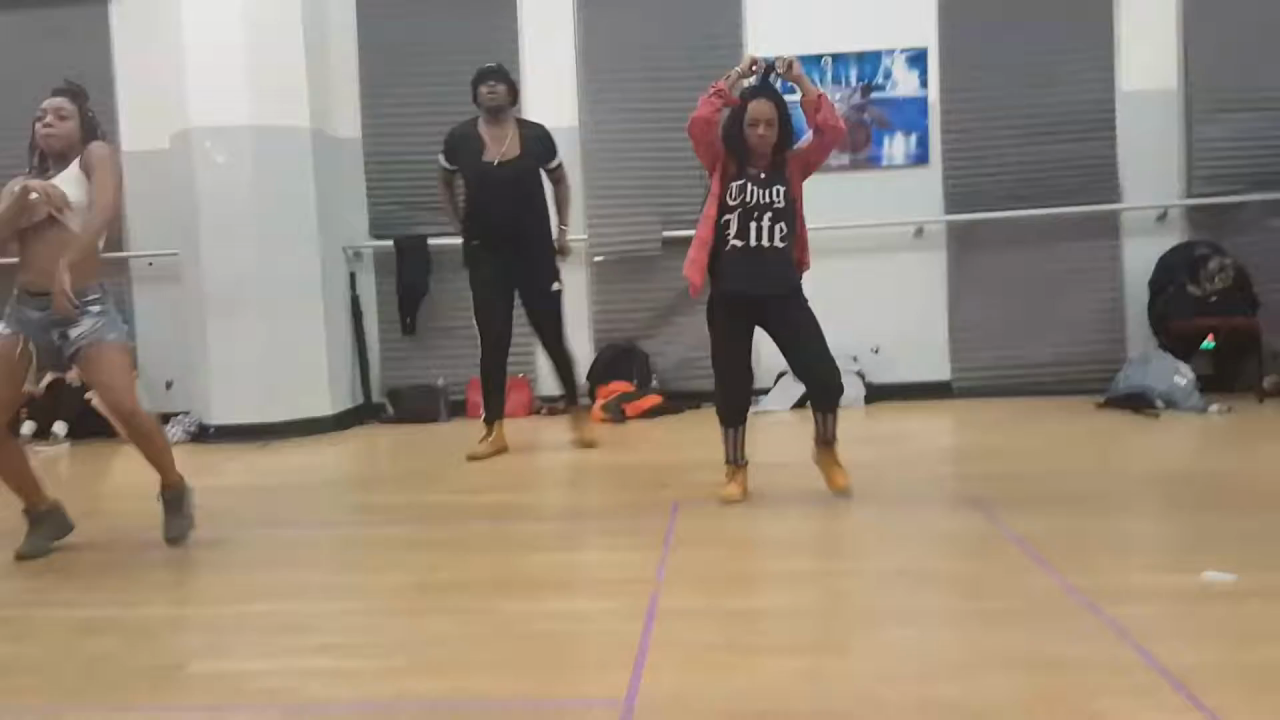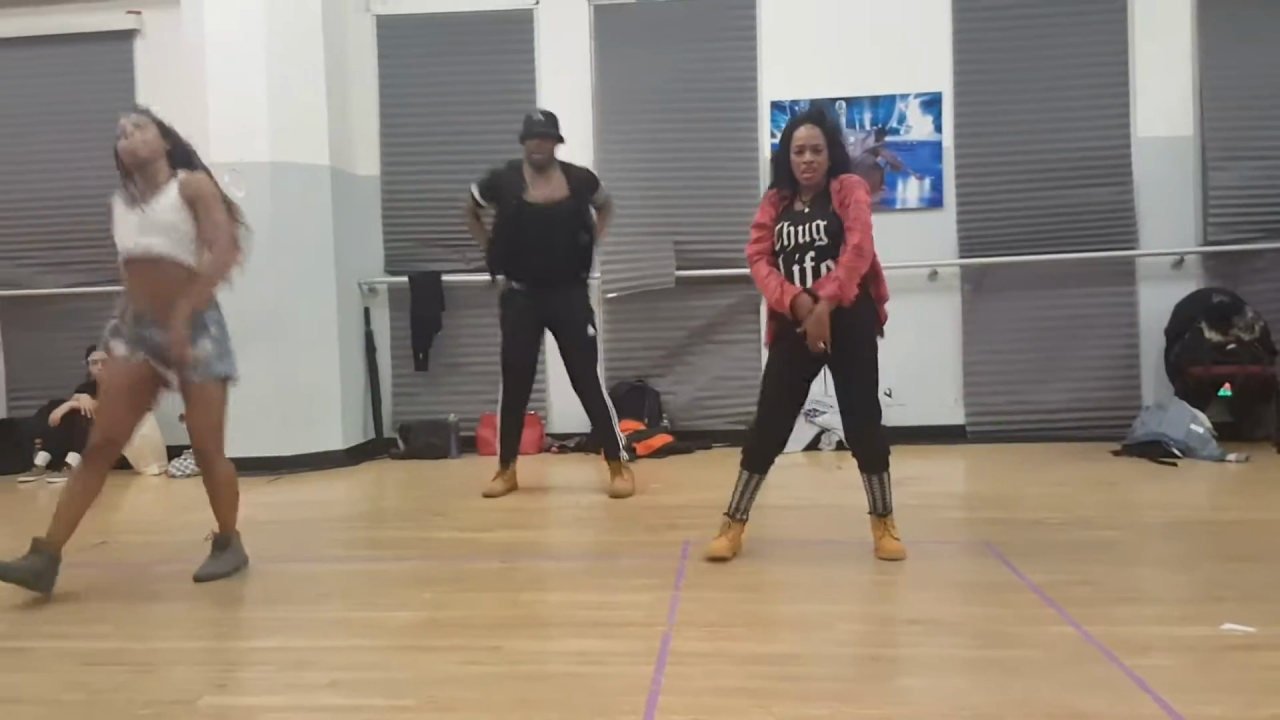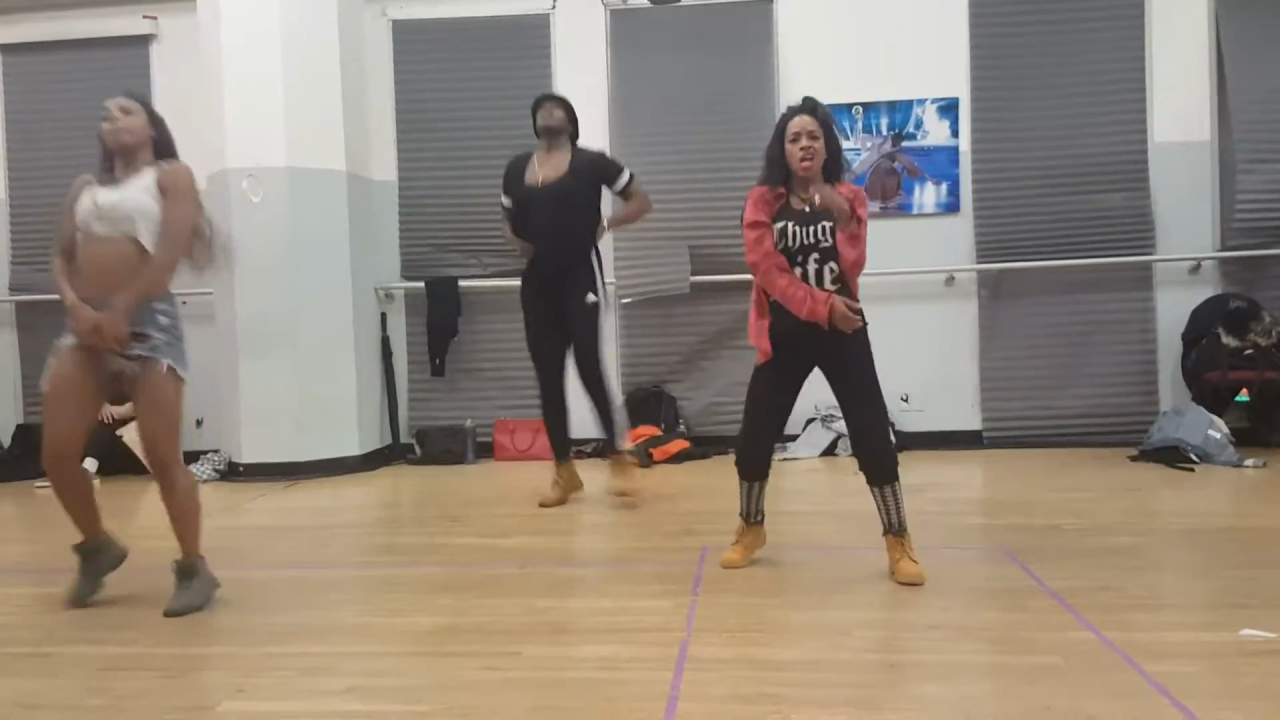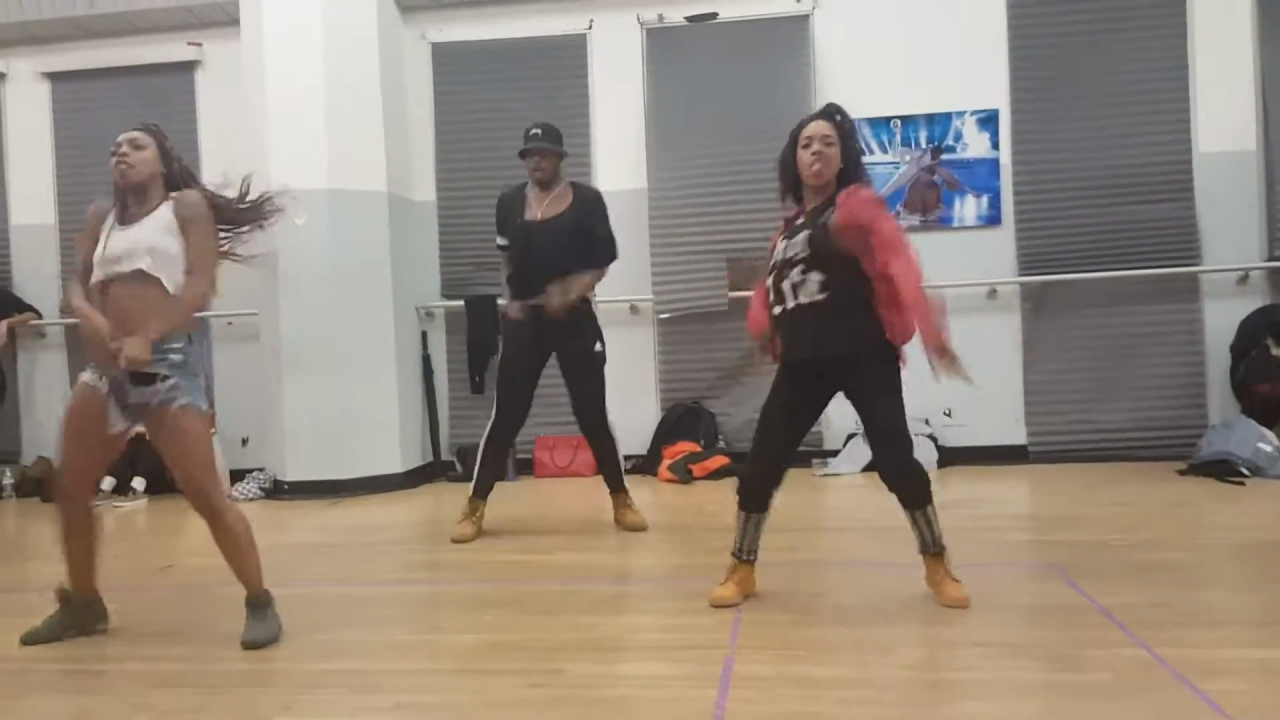
dt=1s
person 1, frame 1
left shoulder: (97, 155)
left elbow: (104, 210)
left wrist: (65, 266)
left hip: (83, 305)
left knee: (125, 408)
left ankle: (174, 490)
right ankle: (46, 514)
person 1, frame 2
left shoulder: (193, 184)
right shoulder: (121, 202)
left elbow: (221, 254)
left wrist: (181, 316)
right wrist: (131, 316)
left hip: (195, 328)
right hip: (135, 333)
left knee: (207, 449)
right knee: (101, 445)
left ankle: (228, 544)
right ankle: (45, 555)
person 1, frame 3
left shoulder: (170, 175)
right shoulder: (86, 187)
left elbow: (172, 248)
right elbow: (62, 256)
left wrist: (117, 306)
right wrist: (76, 307)
left hip: (147, 321)
right hip: (86, 327)
left knee: (164, 458)
right knee: (56, 454)
left ankle: (193, 571)
right ankle: (97, 547)
person 1, frame 4
left shoulder: (187, 206)
right shoulder: (100, 218)
left elbow: (200, 285)
right elbow: (78, 287)
left wrist: (149, 338)
right wrist: (90, 322)
left hip: (168, 363)
right hip: (103, 363)
left knee: (205, 495)
right knee: (73, 491)
left ankle: (259, 603)
right ankle: (82, 604)
person 2, frame 1
left shoulder: (792, 166)
right shoulder: (722, 165)
left elbow: (832, 131)
right elbow: (700, 122)
left wrist: (800, 82)
right wrist: (734, 78)
left hip: (782, 291)
right hip: (729, 294)
left knee: (824, 375)
right knee: (731, 386)
left ankle: (826, 451)
right ankle: (735, 469)
person 2, frame 2
left shoulder: (849, 189)
right shoulder: (775, 202)
left elbow: (857, 247)
right elbow: (759, 261)
left wrist: (826, 302)
right wrist: (793, 299)
left hip: (848, 322)
right hip: (792, 327)
left knee: (864, 425)
right knee: (769, 426)
left ankle: (883, 522)
right ankle: (733, 525)
person 2, frame 3
left shoulder: (849, 197)
right shoulder: (763, 200)
left elbow: (854, 264)
right elbow: (765, 267)
left wrist: (842, 217)
right wrist: (819, 305)
left hip: (843, 332)
right hip: (787, 333)
left knee: (873, 434)
right knee: (756, 435)
left ankle: (898, 545)
right ankle: (749, 531)
person 2, frame 4
left shoulder: (856, 205)
right shoulder: (789, 216)
left elbow: (899, 263)
right elbow: (773, 281)
left wrist: (930, 328)
right wrist: (762, 313)
left hip: (864, 355)
right hip: (803, 364)
left knee: (897, 465)
right knee: (760, 466)
left ankle: (937, 564)
right ankle: (742, 569)
person 3, frame 1
left shoulder: (535, 135)
right shoulder: (460, 138)
left elbow: (560, 180)
right elbow: (446, 182)
left wrist: (563, 230)
right wrist: (461, 226)
left hip: (534, 250)
right hip: (487, 253)
left knee: (552, 334)
right knee: (493, 342)
left ankle: (578, 414)
right ankle: (494, 429)
person 3, frame 2
left shoulder: (579, 178)
right shoulder: (503, 179)
left elbow: (604, 209)
right elbow: (471, 212)
left wrist: (591, 245)
right wrist: (491, 251)
left hip: (570, 295)
right hip: (521, 297)
left knee: (587, 381)
right knee: (515, 384)
left ankle: (619, 465)
right ankle: (506, 470)
person 3, frame 3
left shoulder: (592, 162)
right shoulder: (517, 168)
left elbow: (641, 202)
right elbow: (509, 222)
left wrist: (602, 226)
right wrist: (519, 244)
left hip: (580, 271)
right hip: (539, 276)
left knee: (589, 367)
right knee: (548, 378)
left ankle: (619, 461)
right ankle: (564, 472)
person 3, frame 4
left shoulder: (587, 200)
right shoulder: (510, 201)
left elbow: (603, 261)
left wrist: (572, 290)
right wrist: (510, 300)
left hip: (575, 319)
right hip: (526, 321)
left knee: (592, 416)
right knee: (507, 415)
left ankle: (621, 500)
right ankle: (474, 509)
